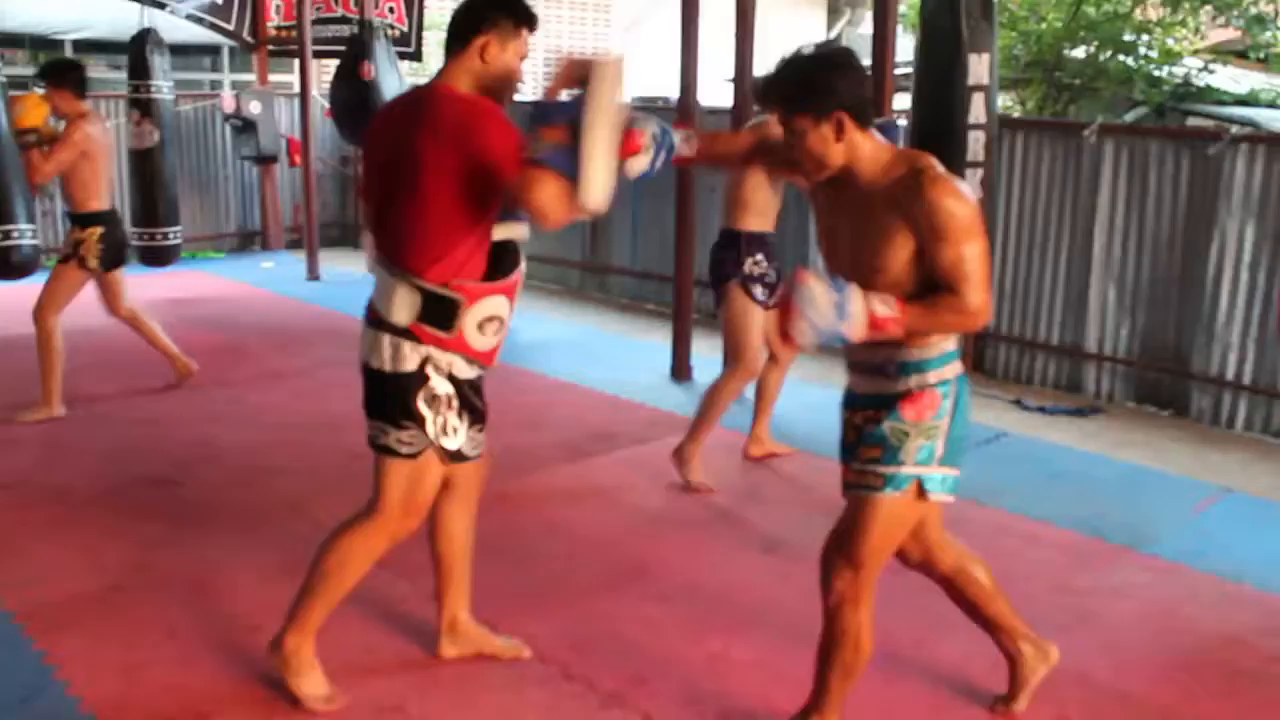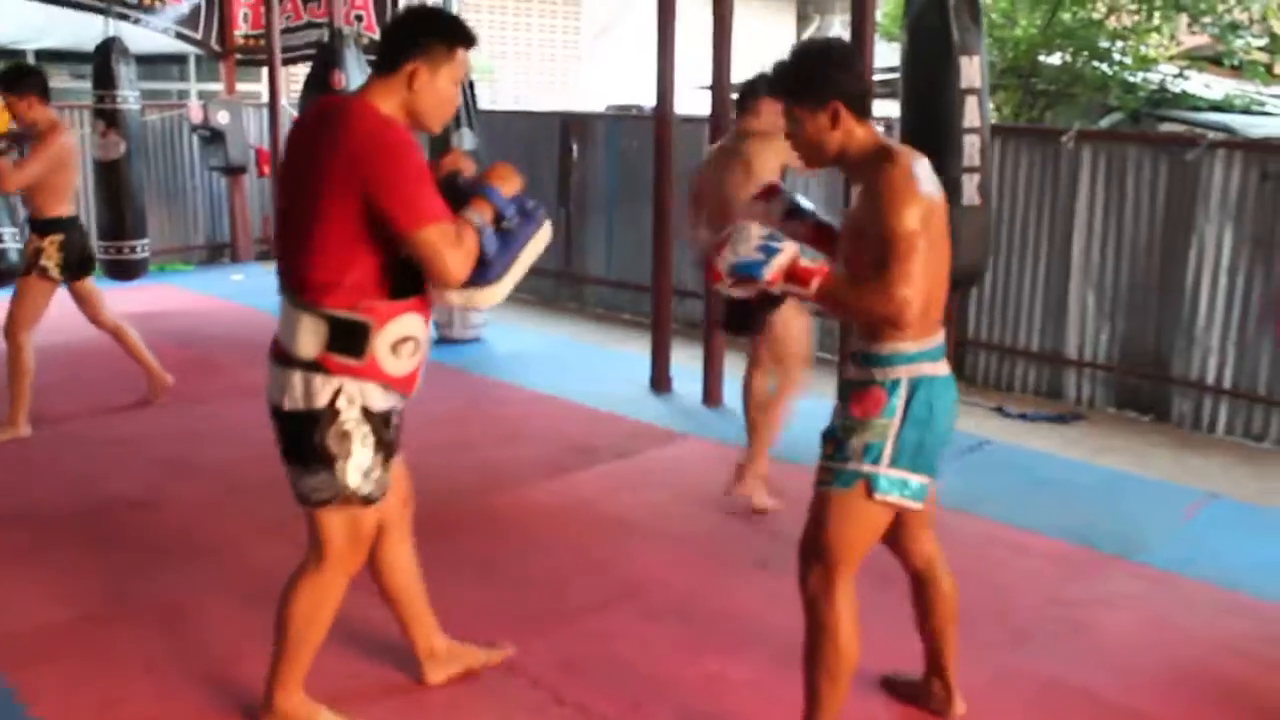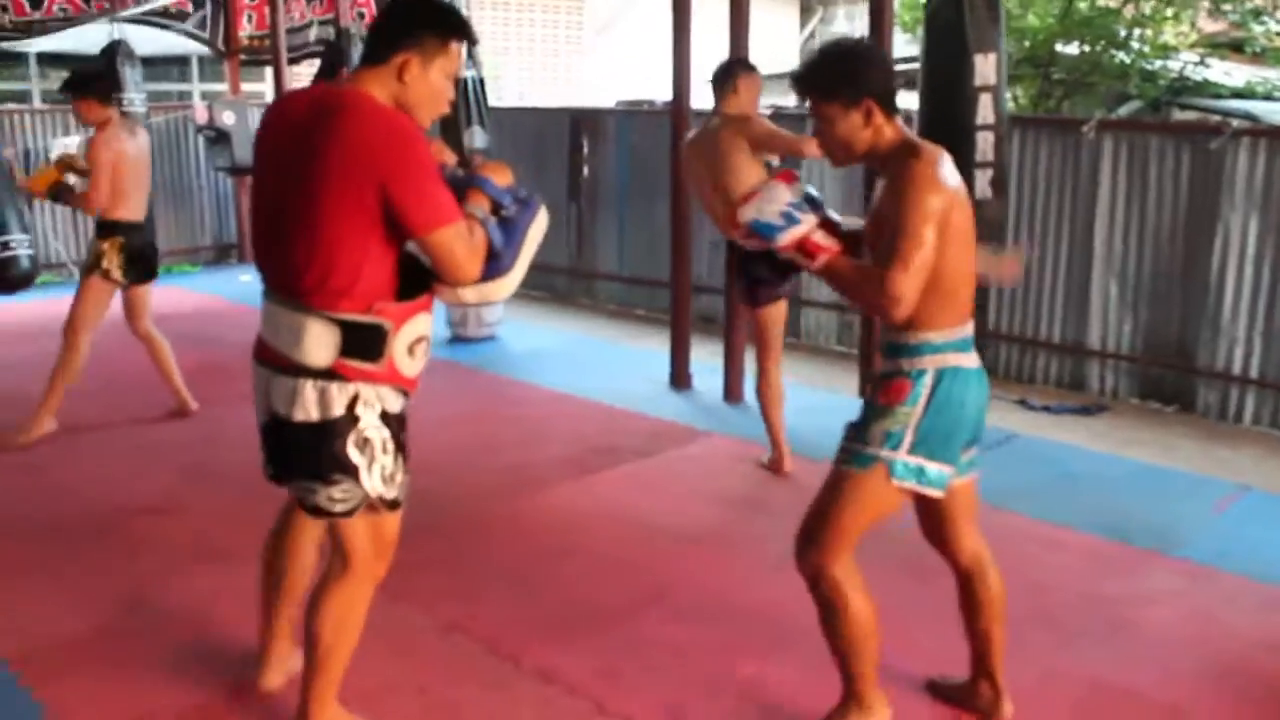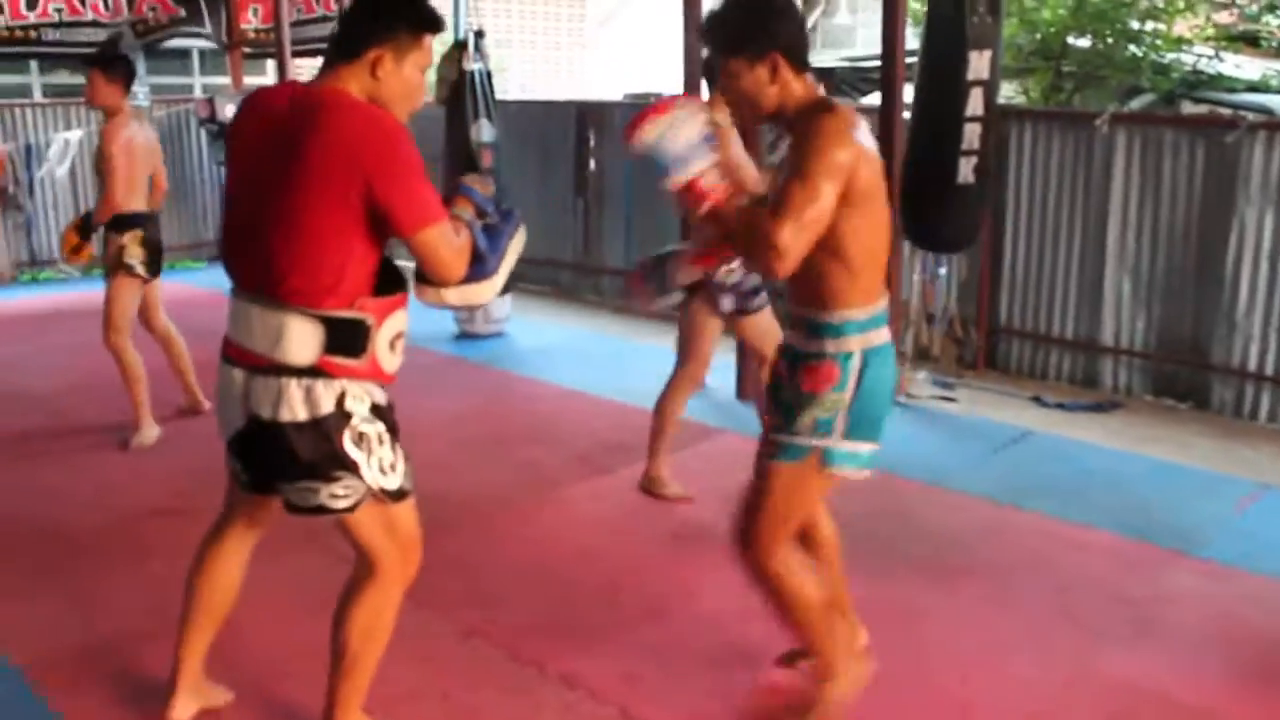
dt=0.4s
person 1, frame 1
left shoulder: (400, 113)
right shoulder: (476, 115)
right elbow: (560, 204)
right wrist: (558, 104)
left hip: (412, 333)
right hip: (425, 347)
left knee: (463, 479)
right knee: (395, 510)
left ankle: (457, 627)
right ankle: (294, 645)
person 1, frame 2
left shoulder: (321, 117)
right shoulder: (383, 142)
right elbow: (451, 266)
left wrist: (436, 179)
right wrist: (488, 195)
left hip: (317, 358)
right hip: (338, 377)
left knee: (392, 512)
right knee: (342, 547)
left ankle: (436, 651)
person 1, frame 3
left shoulder: (285, 112)
right shoulder: (393, 139)
right elbow: (463, 264)
right wrist: (483, 189)
left hip: (283, 358)
right hip: (345, 379)
left knee: (306, 507)
right knee: (364, 555)
left ankle: (276, 654)
person 1, frame 4
left shoulder: (257, 111)
right shoulder: (374, 135)
right elbow: (448, 265)
right wrist: (465, 201)
left hip: (251, 362)
right hip: (324, 384)
left knee: (241, 524)
right knee: (394, 556)
person 2, frame 1
left shoulder: (934, 194)
right shoulder: (829, 170)
left elbow: (974, 308)
right elbow: (745, 146)
left wrist: (865, 320)
right wrist: (677, 142)
left hip: (922, 398)
right hip: (868, 390)
left knee: (847, 567)
right knee: (919, 545)
right ankle: (1025, 651)
person 2, frame 2
left shoulder: (894, 181)
right shoulder: (897, 167)
left elbow: (899, 306)
left wrist: (792, 270)
right wrist: (800, 220)
left hip: (894, 393)
right hip: (915, 385)
left knee: (825, 568)
right knee: (914, 544)
person 2, frame 3
left shoulder: (918, 175)
right shoulder: (913, 169)
left elbow: (893, 295)
right elbow: (878, 256)
left wrist: (802, 243)
right wrist: (812, 219)
left hip: (924, 383)
right hip: (947, 378)
left knee: (821, 549)
right knee: (960, 541)
person 2, frame 4
left shoulder: (828, 136)
right shoulder: (808, 129)
left elbow: (775, 251)
right elbow: (771, 227)
left hip: (843, 361)
right hip: (820, 349)
left knee: (763, 538)
right knee: (795, 507)
right ankle: (840, 627)
person 3, frame 1
left shoulder: (772, 133)
right shoulder: (770, 130)
left hip: (757, 254)
right hip: (740, 254)
left knee: (782, 352)
right knee: (748, 364)
left ankle: (758, 439)
right ankle: (690, 450)
person 3, frame 2
left shoulder: (712, 158)
right shoulder: (769, 143)
left elbow: (697, 226)
left knee: (760, 365)
right knee: (791, 374)
left ankle: (755, 463)
right ankle: (746, 476)
person 3, frame 3
left shoulder: (692, 145)
right shoulder: (743, 126)
right elbow: (806, 147)
left hip: (746, 257)
left knee: (769, 358)
left ankle: (779, 453)
person 3, frame 4
left shoulder: (708, 130)
right shoulder: (721, 132)
right elbow: (759, 189)
left hip: (732, 262)
right hip: (717, 264)
left knee: (771, 353)
right knee: (690, 375)
right ankle: (655, 471)
person 4, frame 1
left shoulder: (81, 129)
right shoulder: (92, 125)
left elbow: (38, 177)
right elbow: (61, 165)
left wrist: (29, 134)
right wrist: (38, 133)
left hip: (93, 233)
right hip: (96, 229)
left knee: (45, 313)
right knee: (122, 308)
left ankle: (51, 402)
right ankle: (181, 361)
person 4, frame 2
left shoulder: (55, 139)
right shoulder: (49, 132)
right elbow: (34, 167)
left hip: (54, 238)
right hip: (70, 233)
right knee: (102, 315)
right ankle: (158, 375)
person 4, frame 3
left shoulder: (102, 140)
right shoulder: (138, 131)
left elbow: (96, 202)
left wrist: (59, 192)
right wrist: (79, 170)
left hip: (116, 241)
right hip: (142, 235)
left knee: (77, 330)
right knee: (143, 325)
left ankle: (44, 417)
right ankle: (185, 399)
person 4, frame 4
left shoulder: (114, 129)
right shoulder: (144, 129)
left elbow: (112, 195)
right elbow: (162, 187)
left wrist: (86, 224)
left hip: (128, 235)
right hip: (137, 235)
left knee: (116, 334)
right knee: (157, 323)
left ankle: (146, 421)
right ankle: (195, 397)
